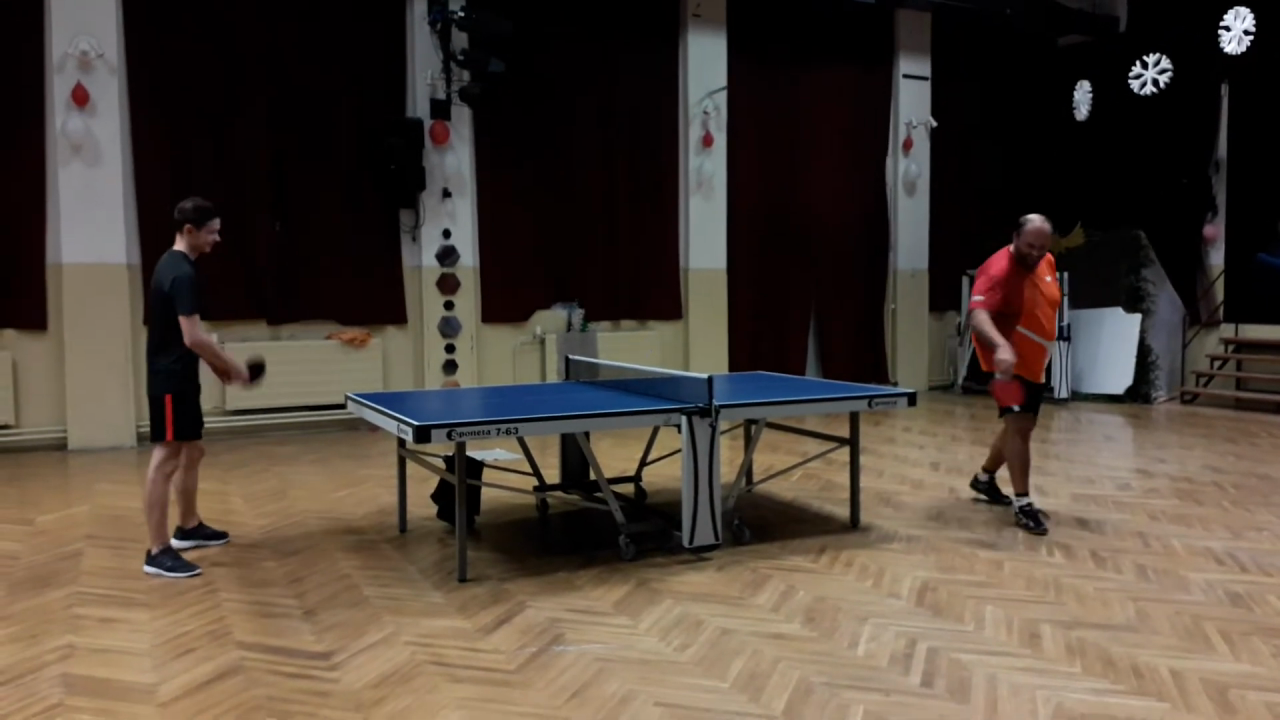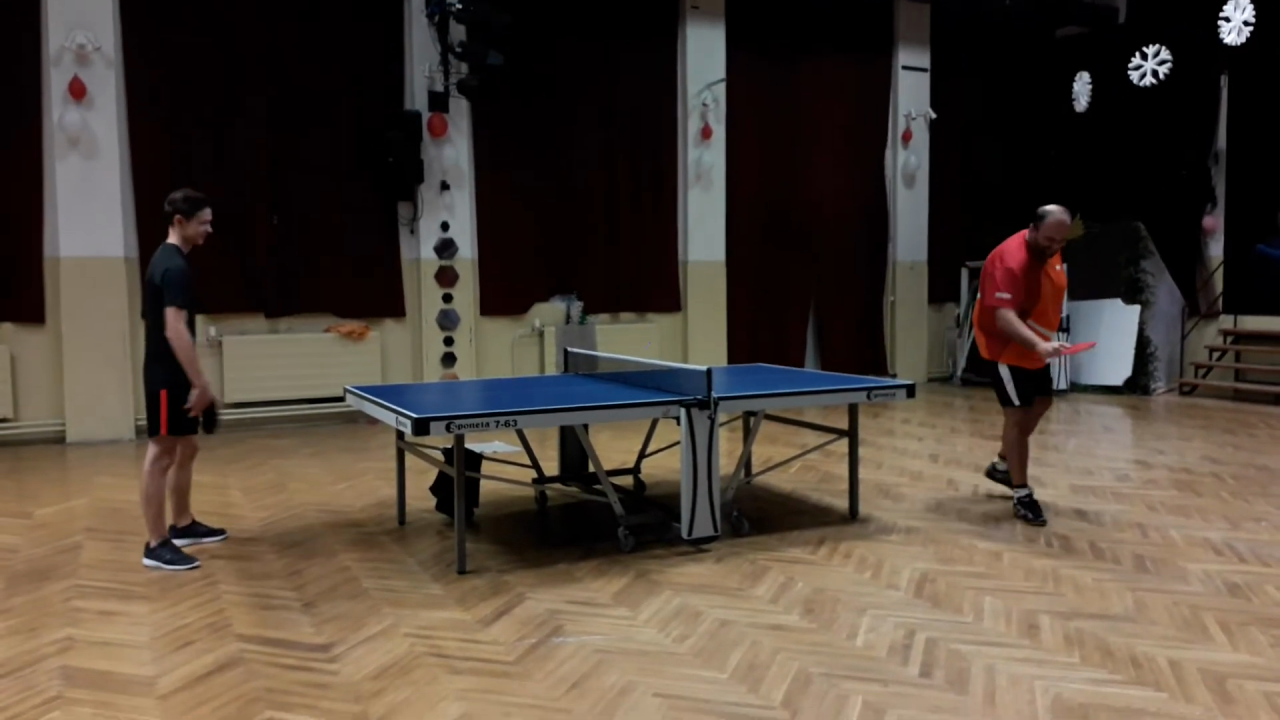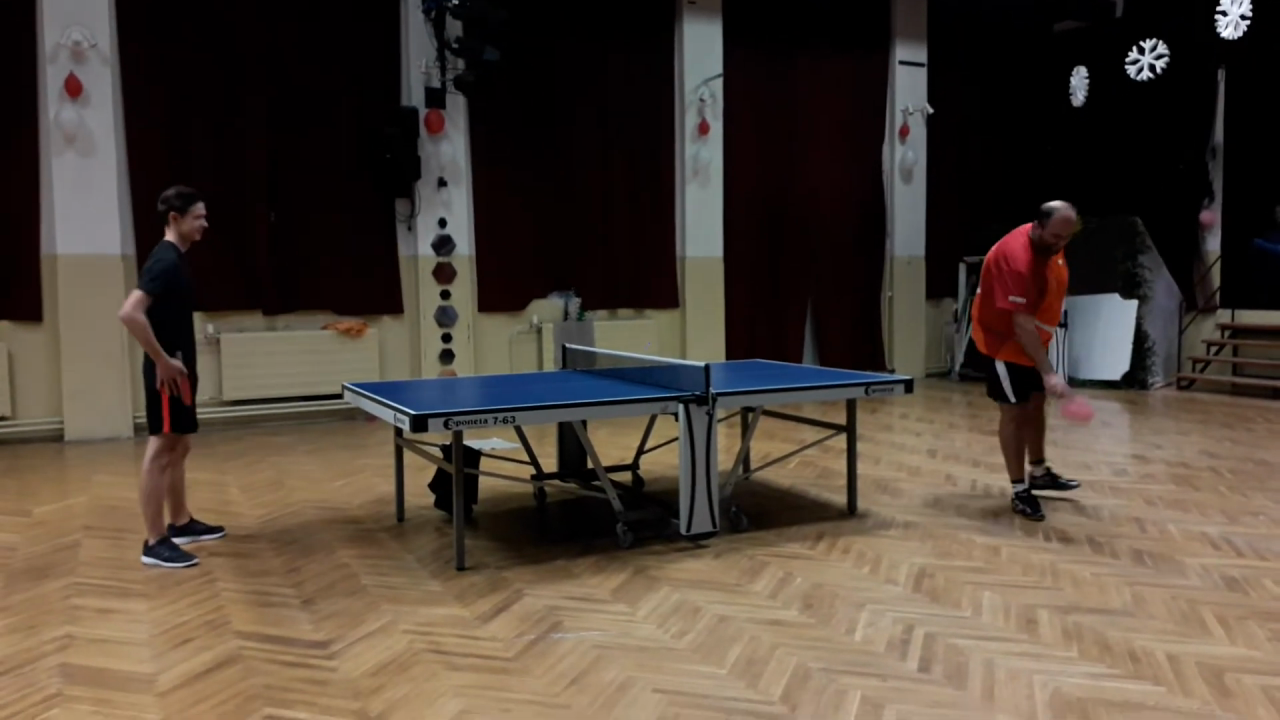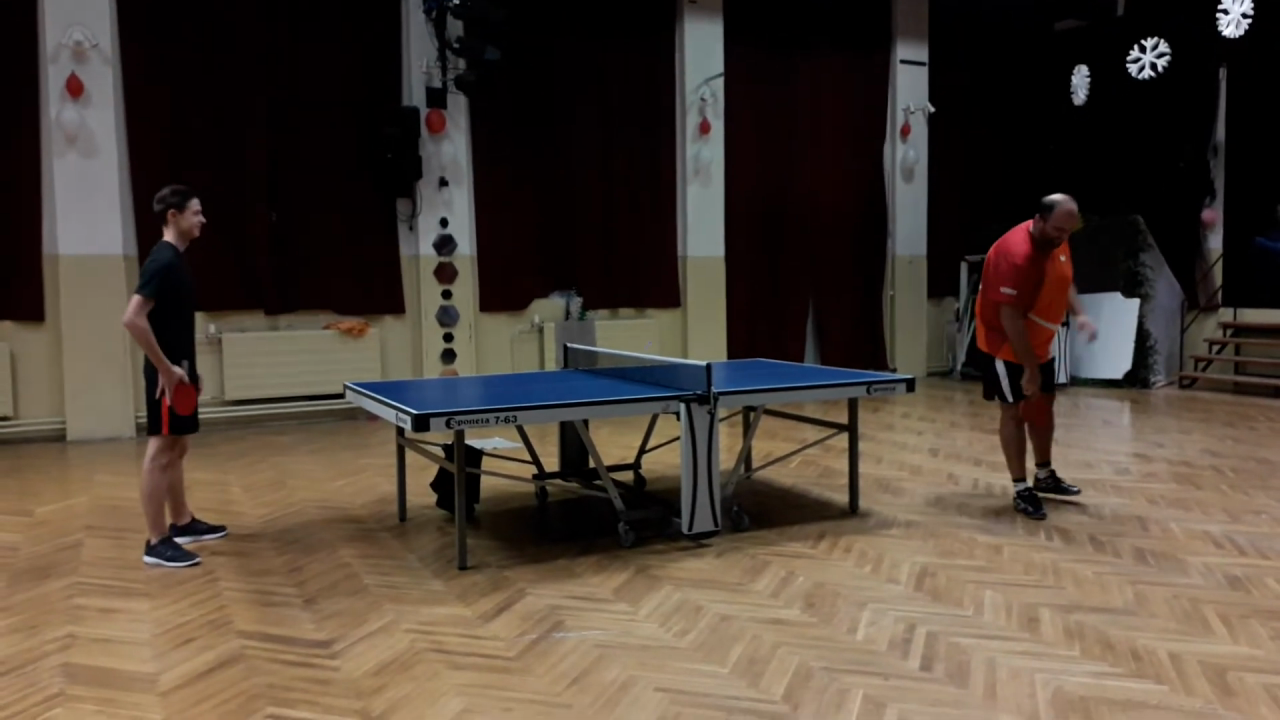
dt=0.2s
person 1, frame 1
left shoulder: (171, 265)
right shoulder: (182, 274)
right elbow: (193, 338)
left wrist: (219, 363)
right wrist: (231, 367)
left hip: (179, 378)
right hip: (171, 381)
left knee: (192, 452)
right knee: (165, 460)
left ankle: (189, 527)
right ankle: (158, 552)
person 1, frame 2
left shoulder: (169, 260)
right shoulder: (173, 267)
right elbow: (176, 331)
left wrist: (193, 381)
right wrist: (201, 383)
left hip: (176, 377)
right hip: (169, 379)
left knee: (186, 449)
right knee: (161, 455)
left ankle: (183, 524)
right ankle: (157, 545)
person 1, frame 3
left shoulder: (174, 259)
right shoulder: (165, 262)
right elbow: (130, 313)
right wrist: (162, 361)
left hip: (179, 373)
right hip: (166, 376)
left knee: (178, 448)
right knee: (160, 453)
left ankle: (181, 523)
right ankle: (154, 542)
person 1, frame 4
left shoulder: (176, 260)
right shoulder: (162, 262)
right elbow: (133, 318)
right wrist: (165, 367)
left hip: (177, 373)
right hip: (165, 375)
left knee: (176, 449)
right knee: (160, 452)
left ankle: (182, 523)
right ankle: (157, 541)
person 2, frame 1
left shoulder: (1047, 263)
right shoulder: (997, 271)
right elbow: (977, 316)
left wrist: (1044, 349)
right wrist: (1001, 347)
left hip: (1033, 362)
right hip: (1006, 361)
left knee: (1022, 425)
right knee: (1018, 425)
left ankle: (984, 478)
right ankle: (1022, 504)
person 2, frame 2
left shoulder: (1050, 250)
right shoulder: (1011, 261)
right elbow: (1004, 316)
left wrist: (1041, 344)
right wrist: (1039, 344)
left hip: (1034, 348)
right hip: (1006, 348)
left knee: (1039, 405)
right knee: (1018, 415)
left ankle: (1002, 466)
right ankle: (1021, 495)
person 2, frame 3
left shoulder: (1051, 245)
right shoulder: (1016, 259)
right elbow: (1021, 323)
right wrist: (1048, 372)
left hip: (1031, 343)
right hip: (1005, 343)
left knee: (1035, 404)
right knee: (1016, 412)
left ankle: (1039, 473)
right ankle: (1020, 490)
person 2, frame 4
left shoulder: (1058, 243)
right shoulder: (1016, 254)
right elbow: (1009, 315)
left wrist: (1078, 314)
right wrist: (1029, 367)
left hip: (1040, 343)
right hip: (1009, 346)
left knee: (1043, 403)
right knee: (1015, 411)
left ankle: (1044, 474)
right ankle: (1022, 488)
